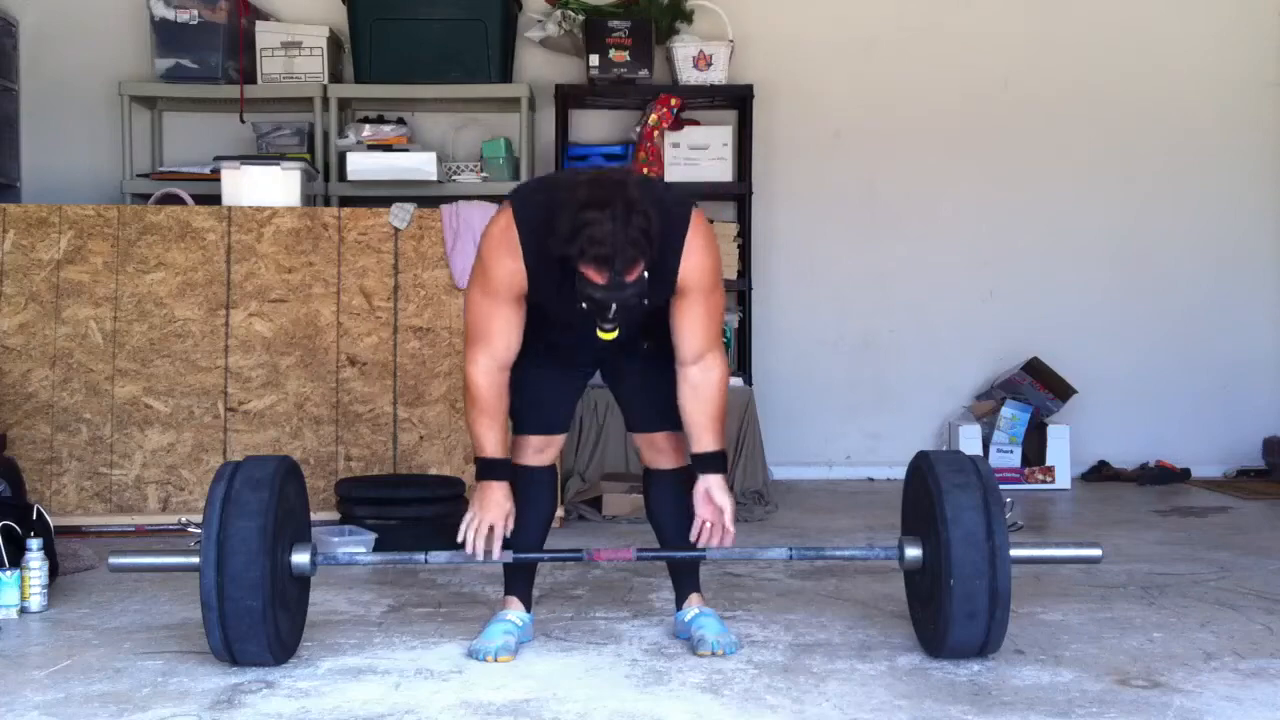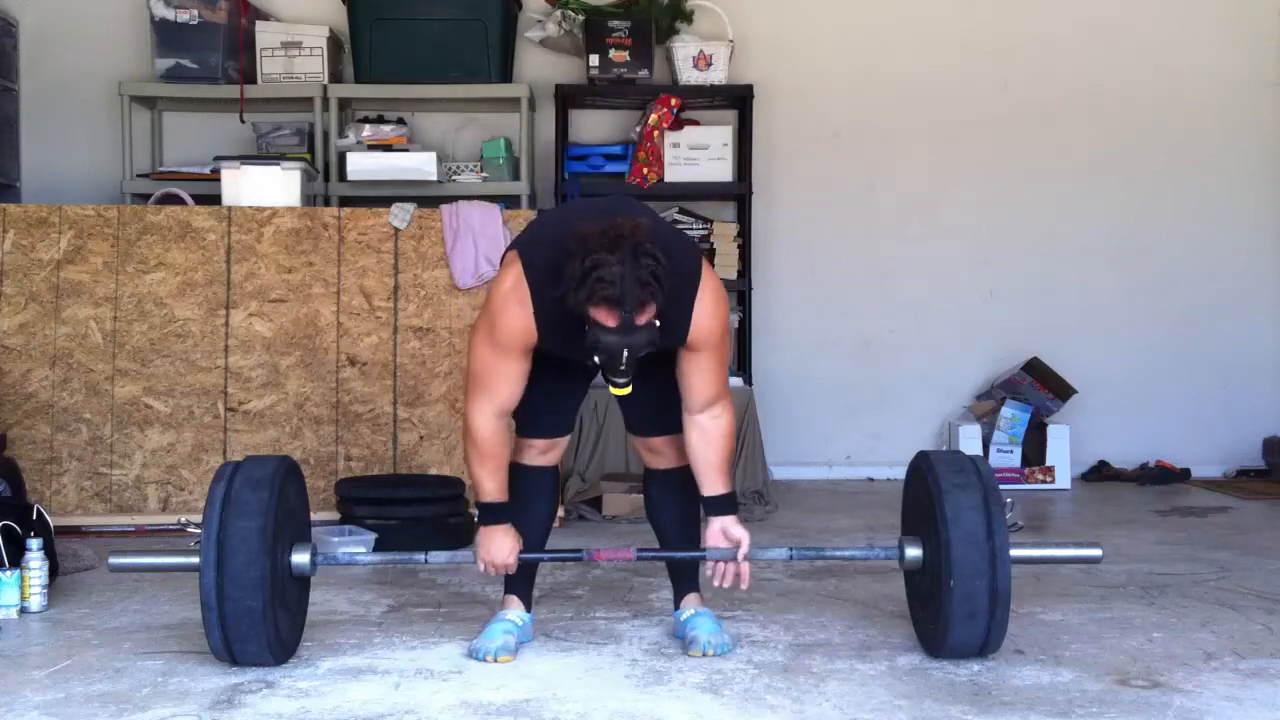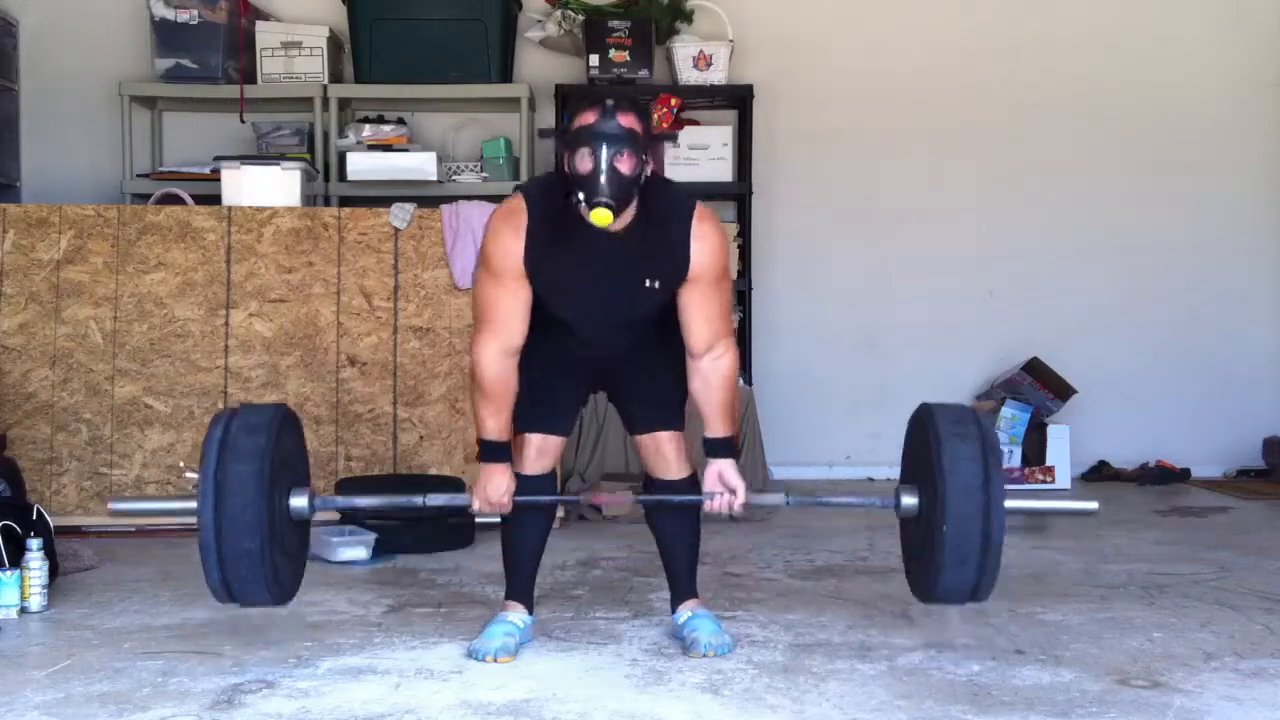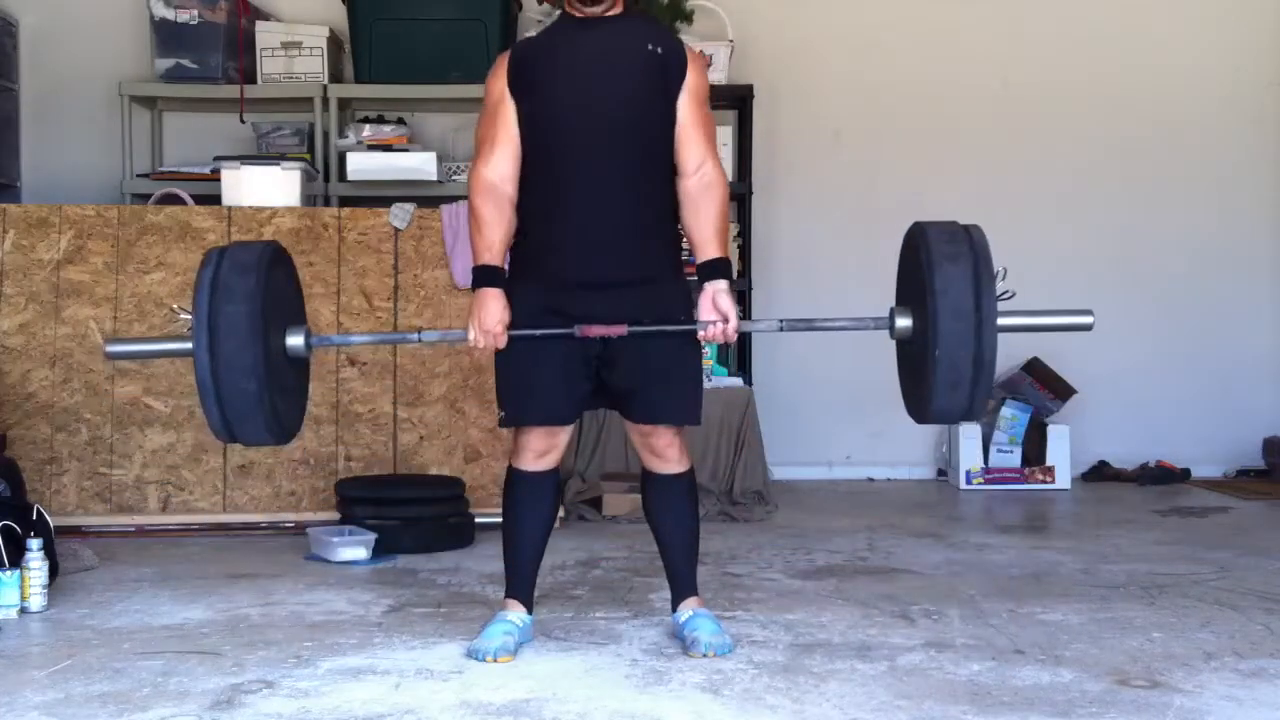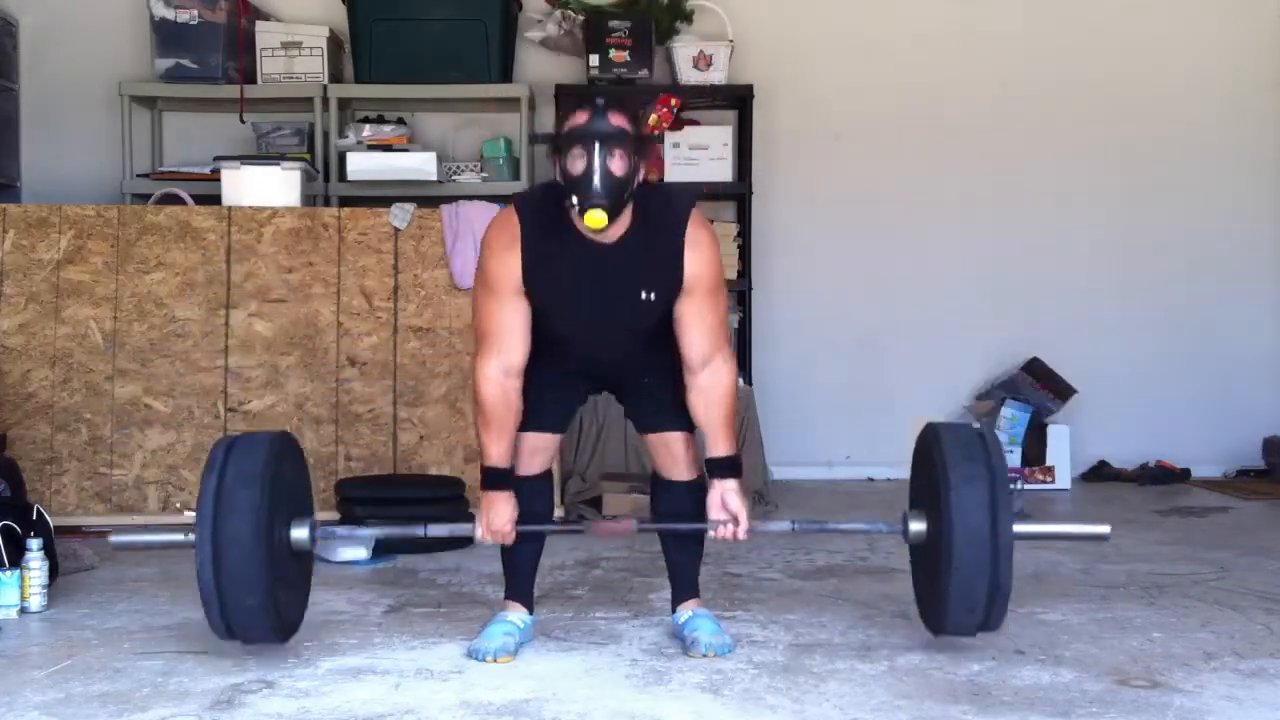
dt=0.7s
person 1, frame 1
left shoulder: (687, 238)
right shoulder: (514, 239)
left elbow: (699, 360)
right elbow: (488, 365)
left wrist: (711, 470)
right wrist: (492, 476)
left hip: (648, 331)
right hip: (547, 332)
left knee: (666, 446)
right knee: (533, 446)
left ankle: (691, 604)
right ankle: (516, 607)
person 1, frame 2
left shoulder: (698, 292)
right shoulder: (521, 288)
left elbow: (707, 411)
right elbow: (486, 413)
left wrist: (721, 512)
right wrist: (494, 519)
right hip: (553, 341)
left knee: (665, 448)
right knee: (537, 446)
left ankle: (690, 602)
right ankle: (515, 605)
person 1, frame 3
left shoulder: (692, 229)
right shoulder: (519, 224)
left elbow: (710, 351)
right elbow: (497, 350)
left wrist: (722, 454)
right wrist: (493, 458)
left hip: (648, 346)
right hip: (553, 346)
left knee: (669, 456)
right knee: (532, 458)
left ankle: (687, 606)
right ankle: (516, 609)
person 1, frame 4
right shoulder: (520, 62)
left elbow: (699, 169)
right elbow: (495, 177)
left wrist: (715, 275)
right wrist: (488, 283)
left hip: (651, 293)
right hip: (544, 295)
left knee: (663, 445)
right knee: (536, 447)
left ankle: (688, 603)
right ankle: (516, 608)
person 1, frame 5
left shoulder: (687, 236)
right shoulder: (514, 235)
left elbow: (707, 364)
right elbow: (501, 368)
left wrist: (724, 472)
right wrist: (496, 485)
left hip: (650, 351)
right hip: (552, 353)
left knee: (677, 456)
right knee: (527, 456)
left ankle: (688, 605)
right ankle: (516, 609)
